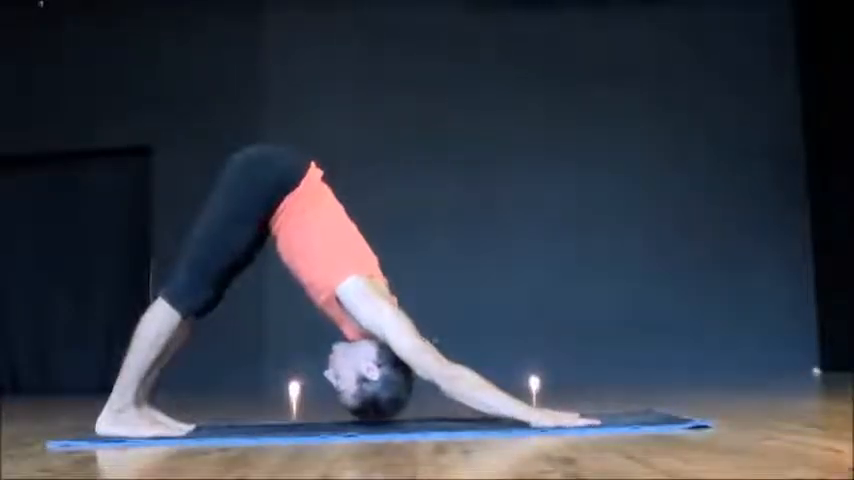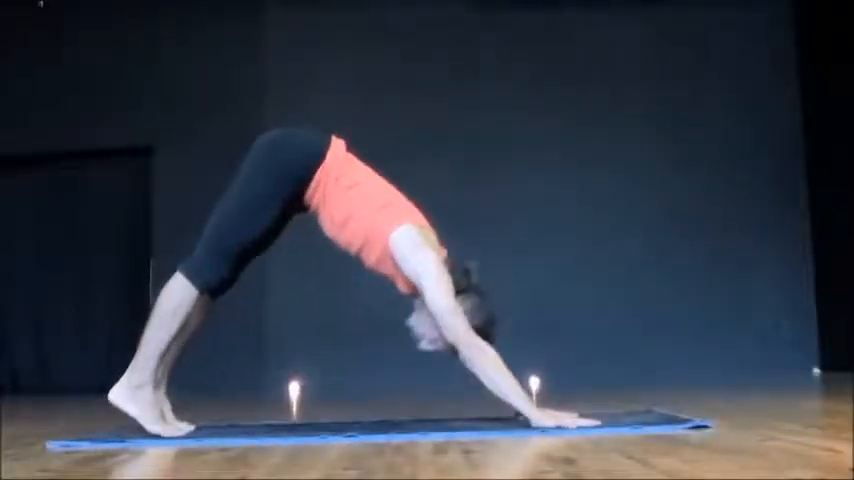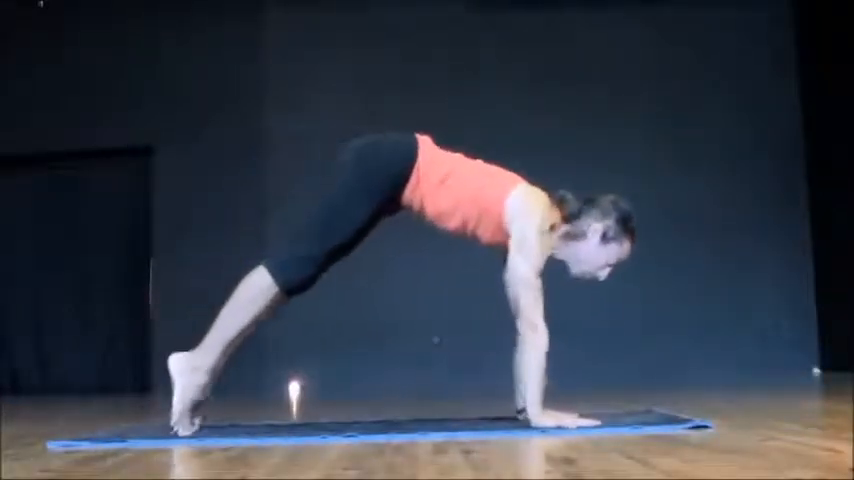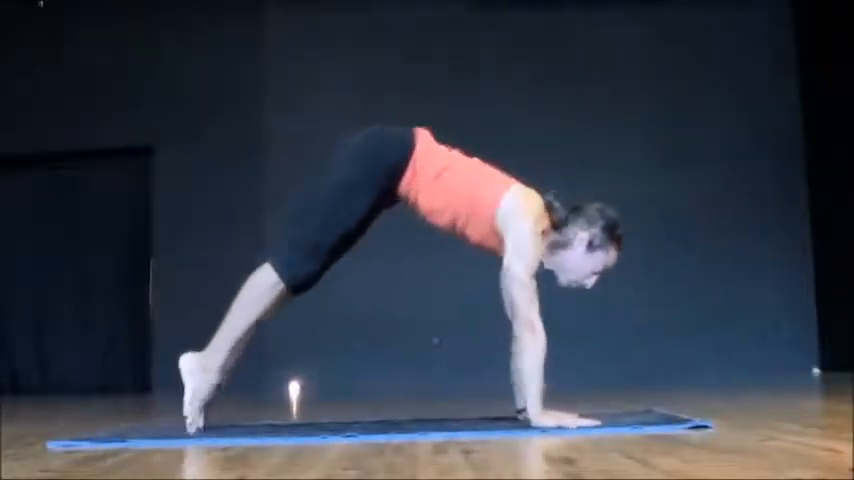
dt=0.5s
person 1, frame 1
right shoulder: (369, 310)
left elbow: (445, 374)
right elbow: (446, 375)
left hip: (279, 191)
right hip: (269, 182)
left knee: (198, 297)
right knee: (189, 291)
left ankle: (137, 403)
right ankle: (119, 409)
person 1, frame 2
left shoulder: (426, 269)
right shoulder: (425, 267)
left elbow: (469, 344)
right elbow: (468, 345)
left wrist: (527, 406)
right wrist: (533, 412)
left hip: (304, 170)
right hip: (294, 162)
left knee: (216, 274)
right knee: (209, 266)
left ankle: (152, 389)
right ankle: (137, 383)
person 1, frame 3
left shoulder: (537, 228)
right shoulder: (533, 220)
left elbow: (527, 324)
right elbow: (531, 324)
left wrist: (525, 404)
right wrist: (536, 412)
left hip: (396, 172)
right hip: (390, 166)
left knee: (299, 271)
right knee: (295, 265)
left ankle: (202, 370)
right ankle: (199, 363)
person 1, frame 4
left shoulder: (529, 231)
right shoulder: (526, 225)
left elbow: (522, 326)
right elbow: (528, 325)
left wrist: (524, 404)
right wrist: (536, 411)
left hip: (394, 166)
right hip: (388, 158)
left knee: (305, 268)
right knee: (301, 262)
left ankle: (212, 366)
right ankle: (211, 363)
